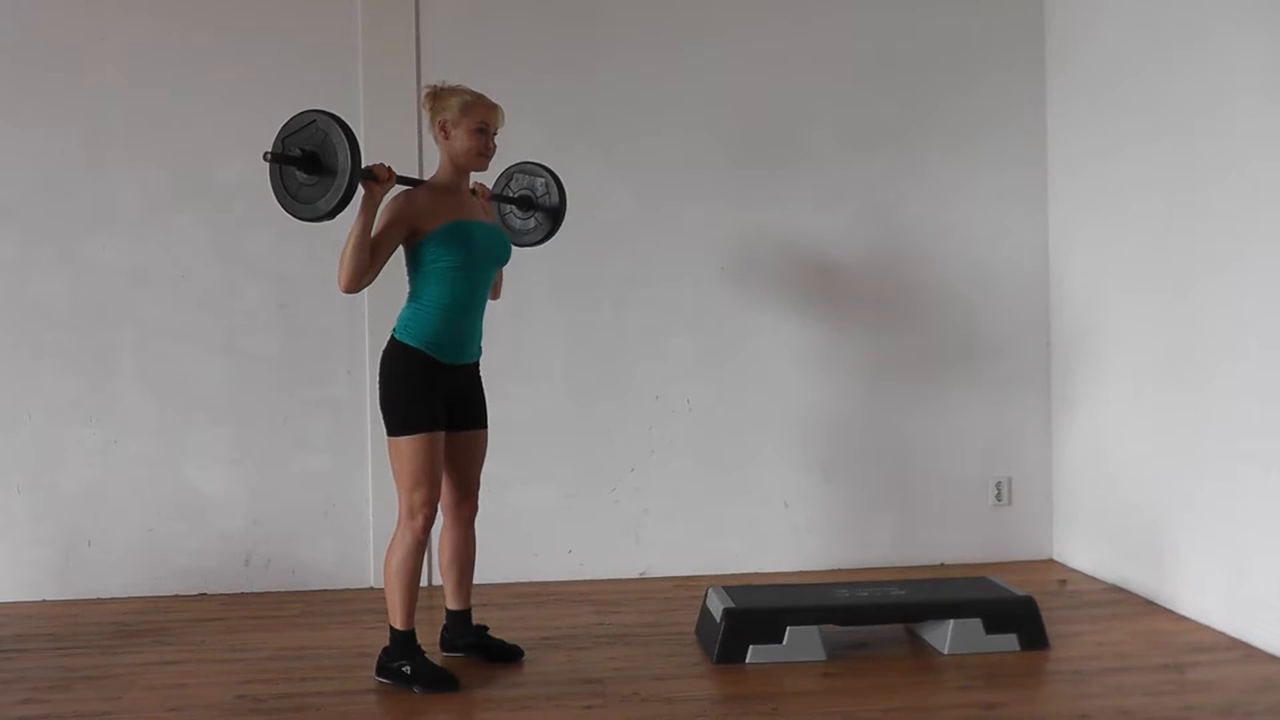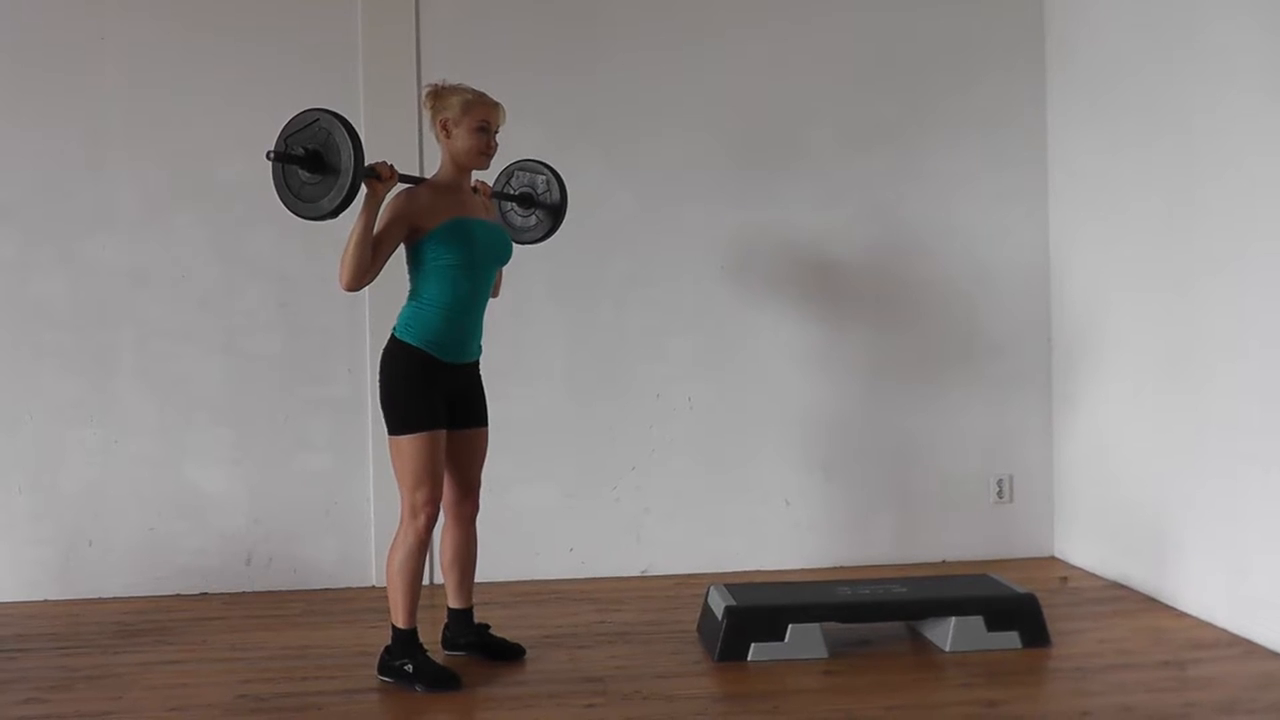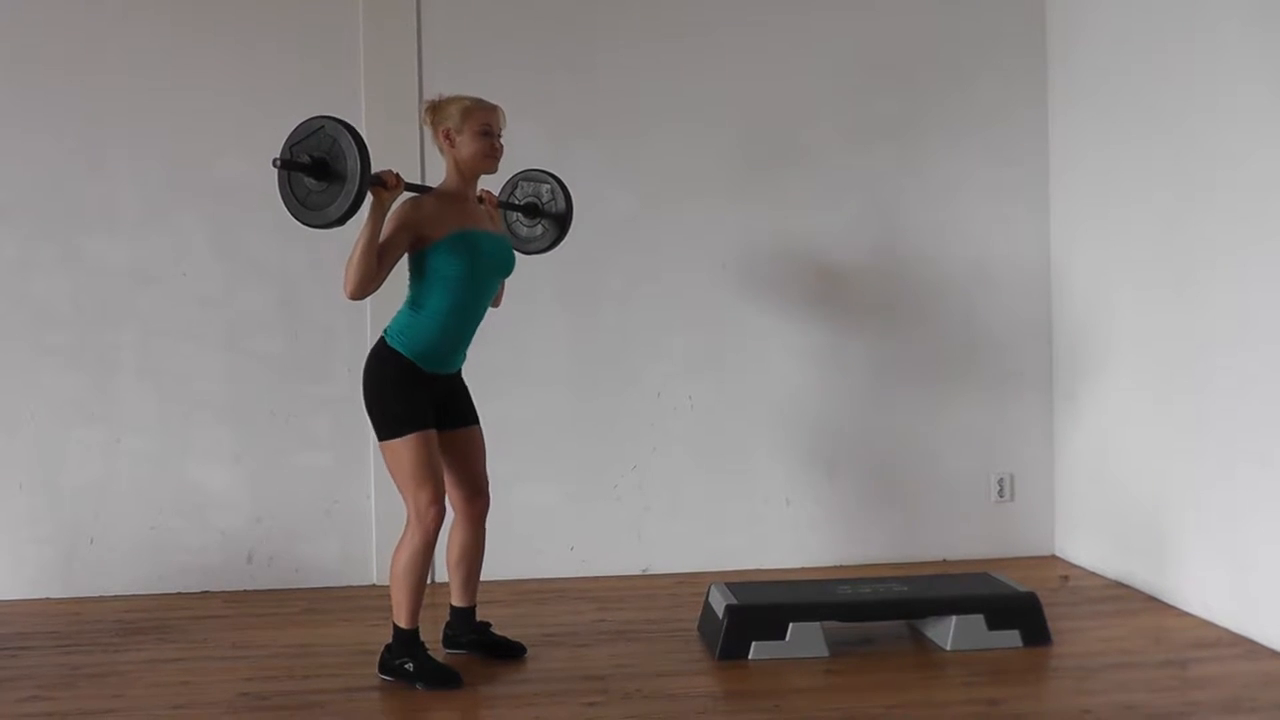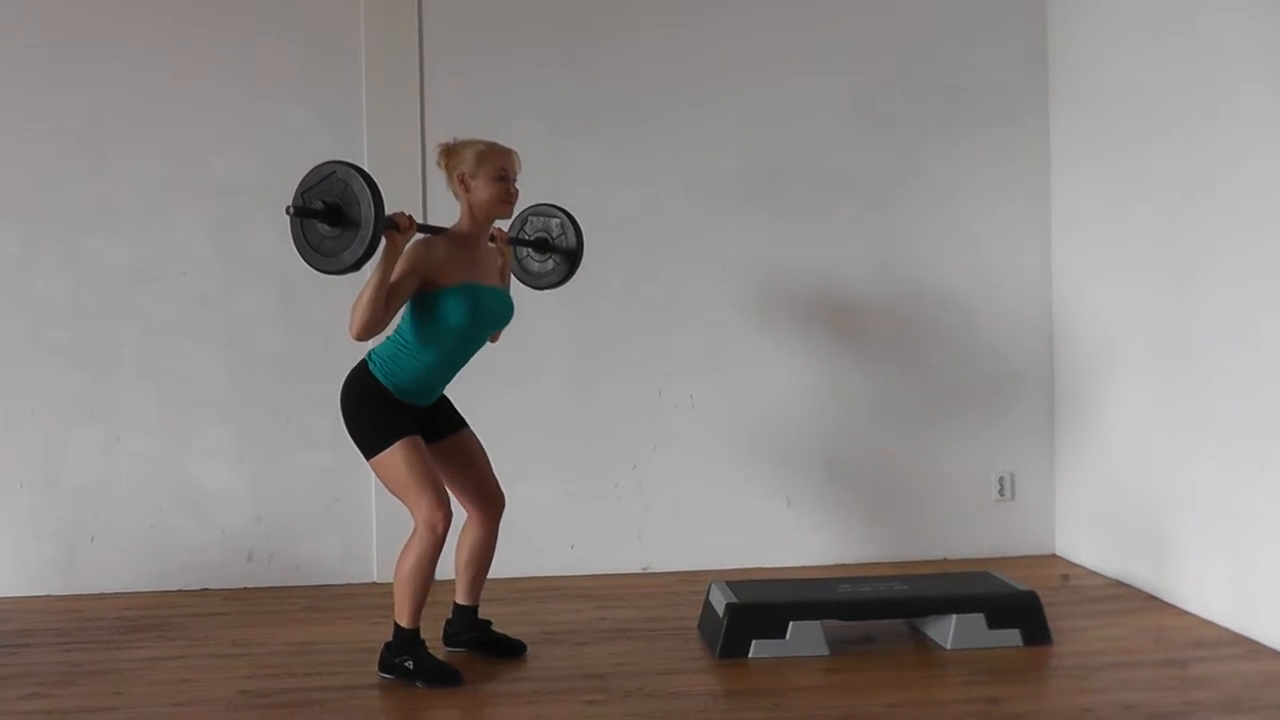
dt=0.4s
person 1, frame 1
left shoulder: (480, 205)
right shoulder: (412, 204)
right elbow: (351, 281)
right wrist: (370, 200)
left hip: (462, 369)
right hip: (415, 367)
left knee: (463, 505)
right knee: (419, 512)
left ankle: (460, 627)
right ankle: (398, 651)
person 1, frame 2
left shoulder: (480, 203)
right shoulder: (413, 202)
right elbow: (353, 278)
right wrist: (373, 198)
left hip: (463, 367)
right hip: (415, 366)
left knee: (464, 504)
right knee: (421, 512)
left ankle: (462, 626)
right ankle: (400, 651)
person 1, frame 3
left shoulder: (482, 213)
right shoulder: (420, 210)
left elbow: (492, 296)
right elbow: (357, 287)
right wrist: (379, 206)
left hip: (446, 376)
right hip: (399, 372)
left knee: (473, 501)
right knee: (427, 511)
left ankle: (463, 624)
right ankle: (401, 650)
person 1, frame 4
left shoulder: (488, 253)
right shoulder: (430, 253)
left elbow: (491, 332)
right elbow: (362, 328)
right wrist: (391, 250)
left hip: (424, 398)
right hip: (375, 397)
left knee: (488, 503)
right knee: (434, 515)
left ankle: (464, 622)
right ankle: (401, 649)
